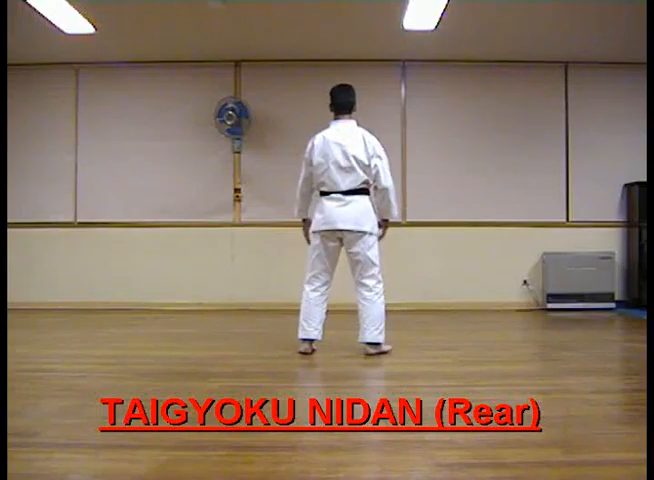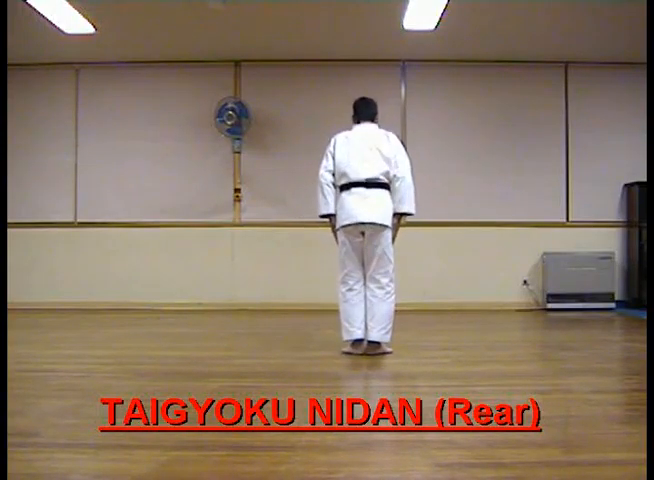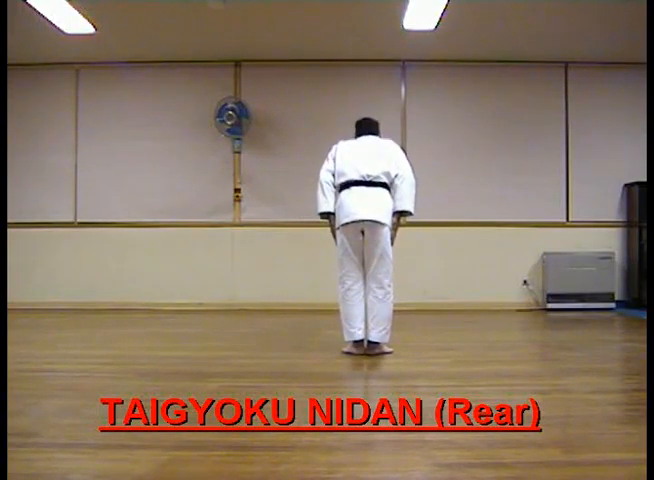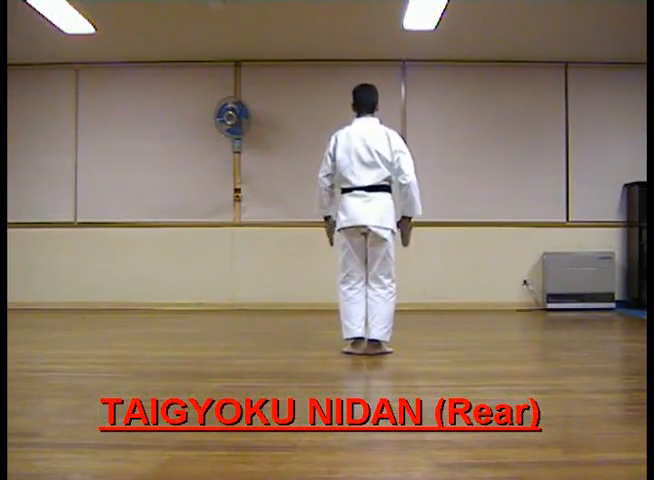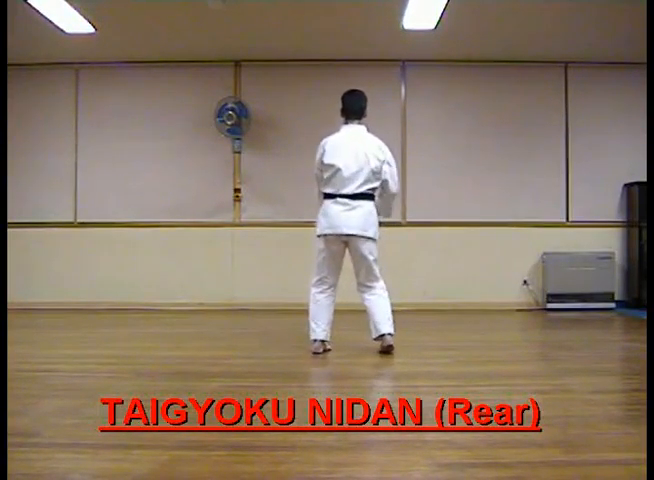
dt=1s
person 1, frame 1
left shoulder: (317, 141)
right shoulder: (368, 140)
left elbow: (306, 184)
right elbow: (384, 183)
left wrist: (304, 216)
right wrist: (386, 216)
left hip: (326, 213)
right hip: (360, 213)
left knee: (317, 280)
right knee: (369, 281)
left ankle: (307, 339)
right ankle: (374, 341)
person 1, frame 2
left shoulder: (339, 140)
right shoulder: (389, 139)
left elbow: (325, 177)
right elbow: (402, 177)
left wrist: (331, 217)
right wrist: (399, 216)
left hip: (347, 208)
right hip: (380, 207)
left knee: (351, 279)
right knee: (380, 279)
left ankle: (356, 340)
right ankle: (376, 341)
person 1, frame 3
left shoulder: (340, 148)
right shoulder: (390, 146)
left elbow: (326, 179)
right elbow: (404, 177)
left wrist: (330, 217)
right wrist: (398, 215)
left hip: (347, 207)
right hip: (379, 207)
left knee: (350, 278)
right knee: (379, 279)
left ankle: (356, 341)
right ankle: (376, 342)
person 1, frame 4
left shoulder: (339, 137)
right shoulder: (391, 136)
left elbow: (326, 179)
right elbow: (406, 180)
left wrist: (327, 216)
right wrist: (406, 216)
left hip: (349, 209)
right hip: (381, 208)
left knee: (351, 279)
right knee: (381, 279)
left ankle: (355, 340)
right ankle: (376, 340)
person 1, frame 5
left shoulder: (327, 144)
right shoulder: (377, 145)
left elbow: (318, 184)
right elbow: (391, 187)
right wrist: (379, 212)
left hip: (331, 215)
right hip: (362, 216)
left knee: (323, 283)
right knee: (371, 282)
left ankle: (319, 340)
right ankle: (385, 334)
